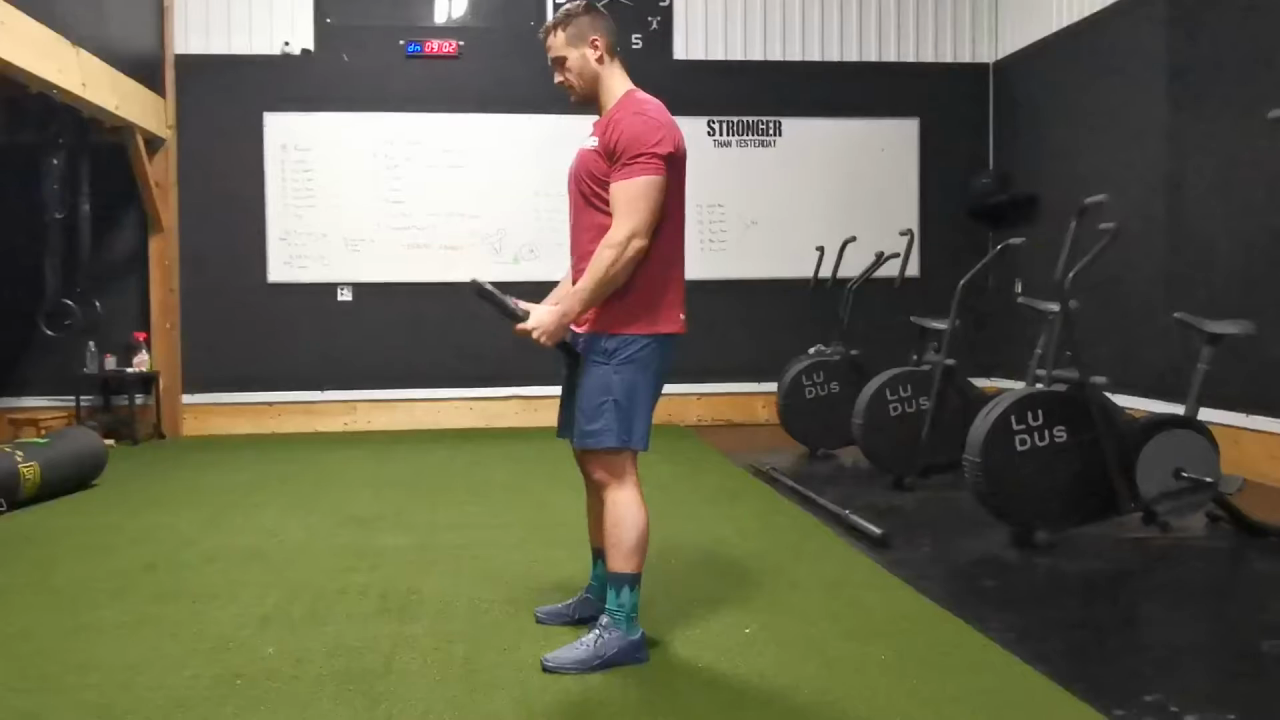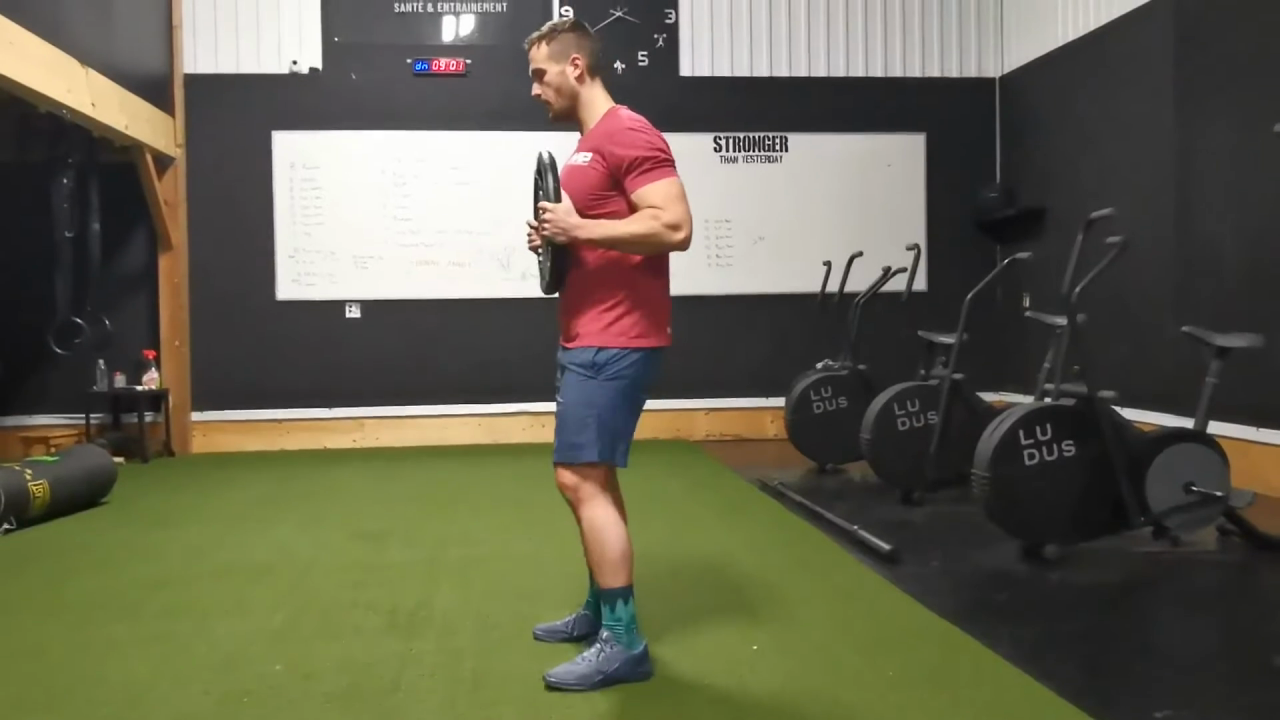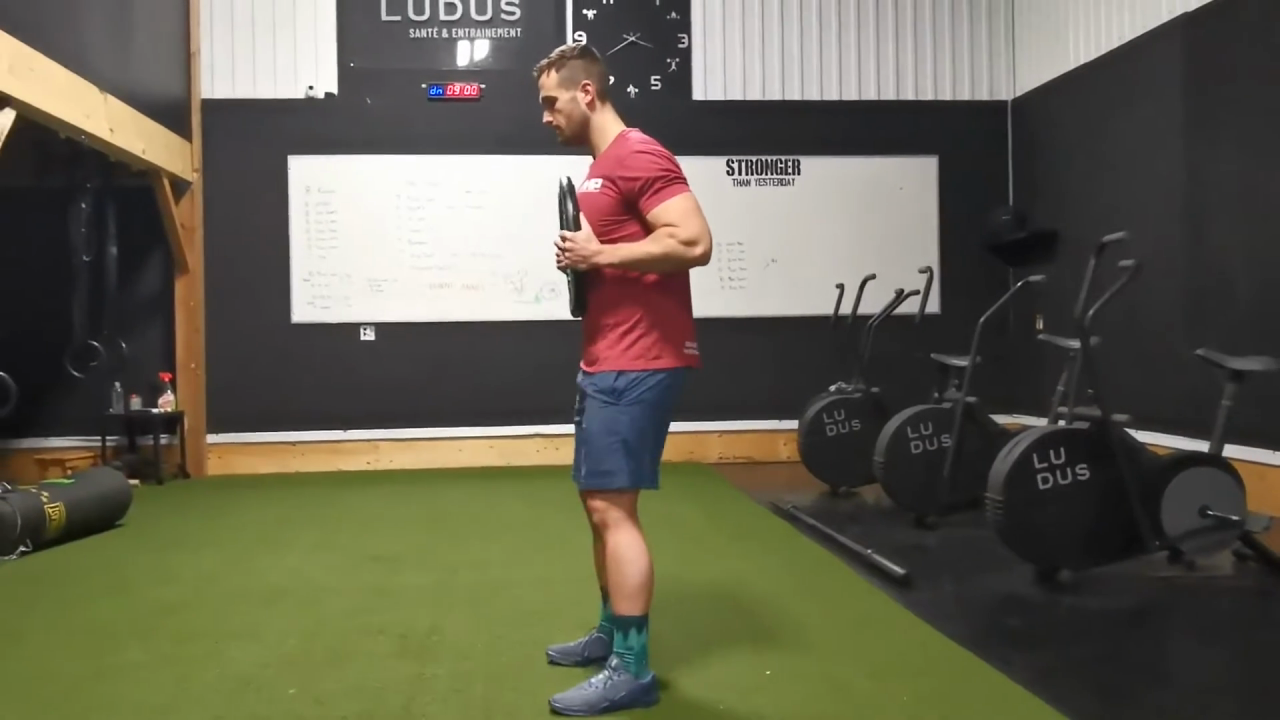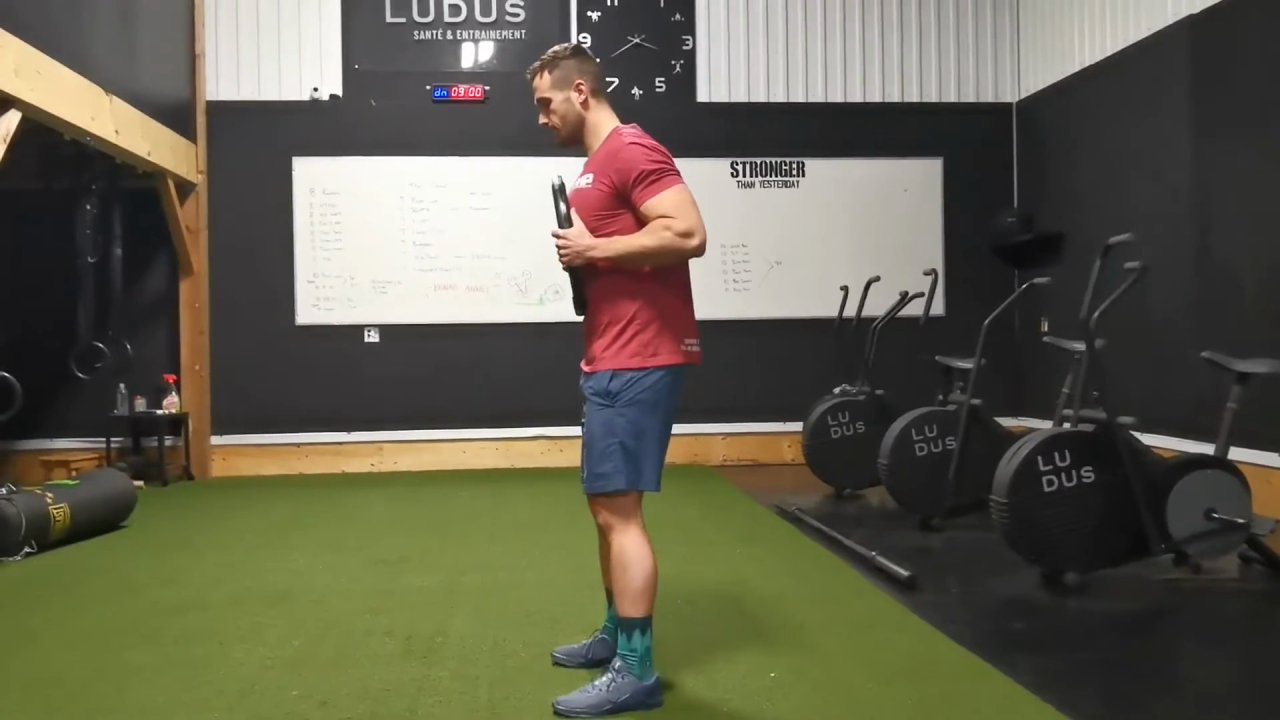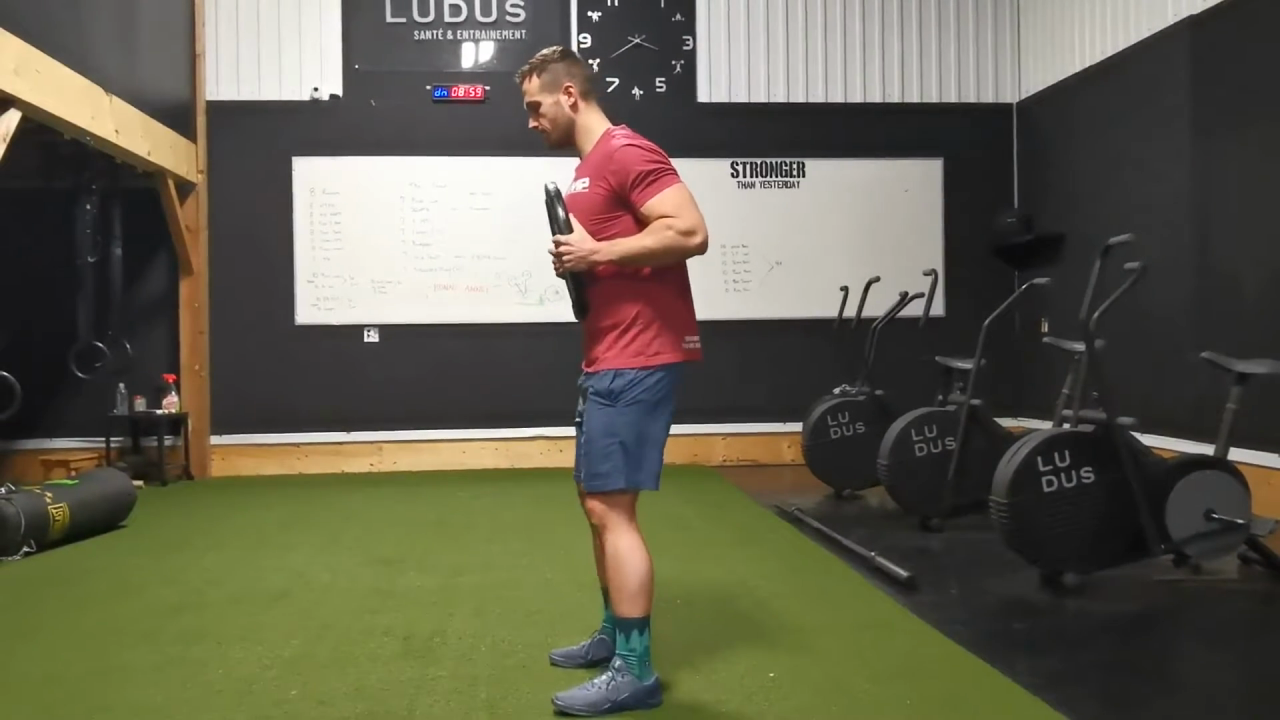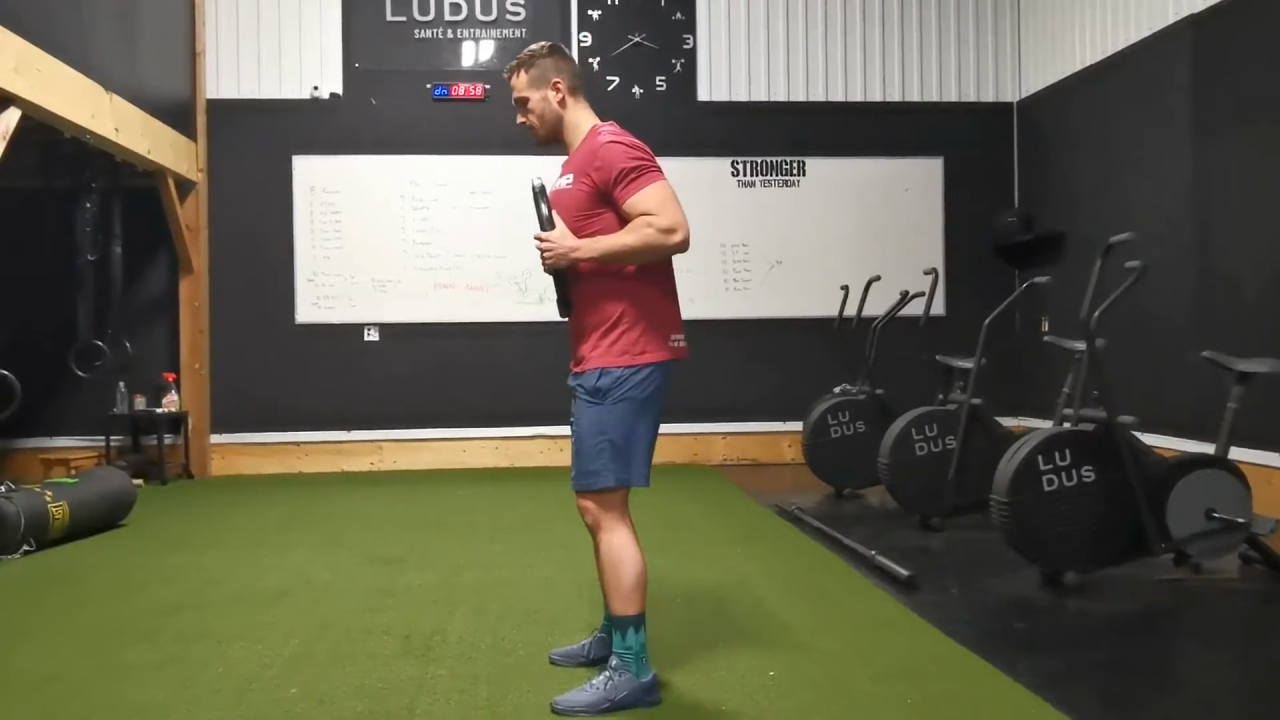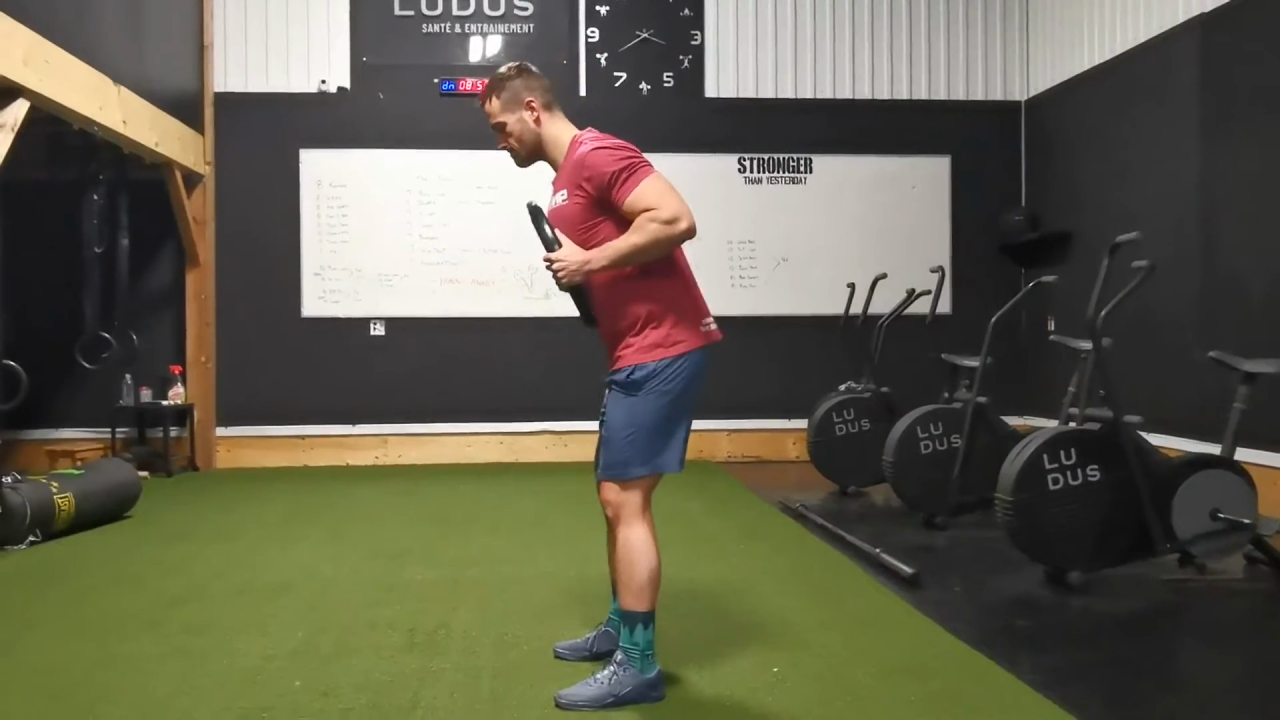
dt=0.7s
person 1, frame 1
left shoulder: (639, 123)
right shoulder: (610, 125)
left elbow: (630, 240)
left wrist: (564, 312)
right wrist: (560, 298)
left hip: (629, 328)
right hip: (602, 324)
left knee: (614, 467)
right knee: (593, 461)
left ankle: (621, 627)
right ankle: (601, 592)
person 1, frame 2
left shoulder: (629, 136)
right shoulder: (586, 147)
left elbow: (674, 227)
left wrist: (582, 230)
right wrist: (558, 236)
left hip: (615, 340)
right hip: (585, 337)
left knee: (580, 479)
right knee: (589, 479)
left ankle: (623, 641)
right ankle: (598, 609)
person 1, frame 3
left shoulder: (637, 157)
right shoulder: (601, 168)
left elbow: (694, 242)
left wrist: (601, 254)
right wrist: (583, 257)
left hip: (638, 361)
right hip: (608, 360)
left knee: (611, 508)
right knee: (601, 503)
right ankle: (611, 633)
person 1, frame 4
left shoulder: (632, 151)
right shoulder: (598, 165)
left elbow: (688, 234)
left wrist: (595, 248)
right wrist: (581, 252)
left hip: (638, 360)
right hip: (612, 357)
left knee: (618, 510)
right knee: (606, 503)
right ankle: (615, 634)
person 1, frame 5
left shoulder: (626, 153)
right shoulder: (589, 168)
left elbow: (690, 232)
left wrist: (596, 252)
right wrist: (576, 259)
left hip: (638, 359)
right hip: (609, 358)
left knee: (610, 508)
right knee: (597, 500)
right ankle: (613, 634)
person 1, frame 6
left shoulder: (612, 150)
right shoulder: (577, 163)
left elbow: (671, 231)
left wrist: (578, 250)
right wrist: (565, 253)
left hip: (625, 358)
right hip: (600, 357)
left knee: (603, 508)
right knee: (599, 504)
right ankle: (614, 636)
person 1, frame 7
left shoulder: (597, 155)
right shoulder: (568, 178)
left elbow: (675, 220)
left wrist: (589, 262)
right wrist: (576, 266)
left hip: (662, 350)
right hip: (637, 352)
left knee: (625, 500)
right knee: (617, 498)
left ankle: (637, 665)
right ankle: (620, 628)
